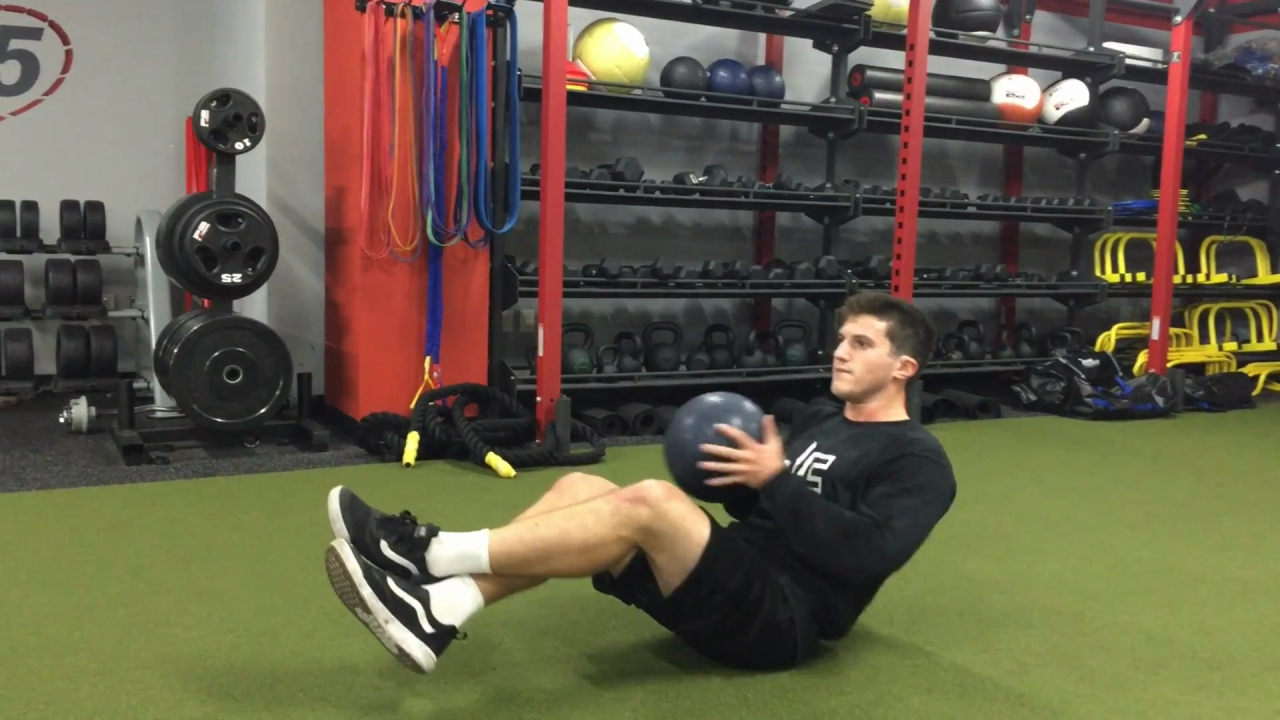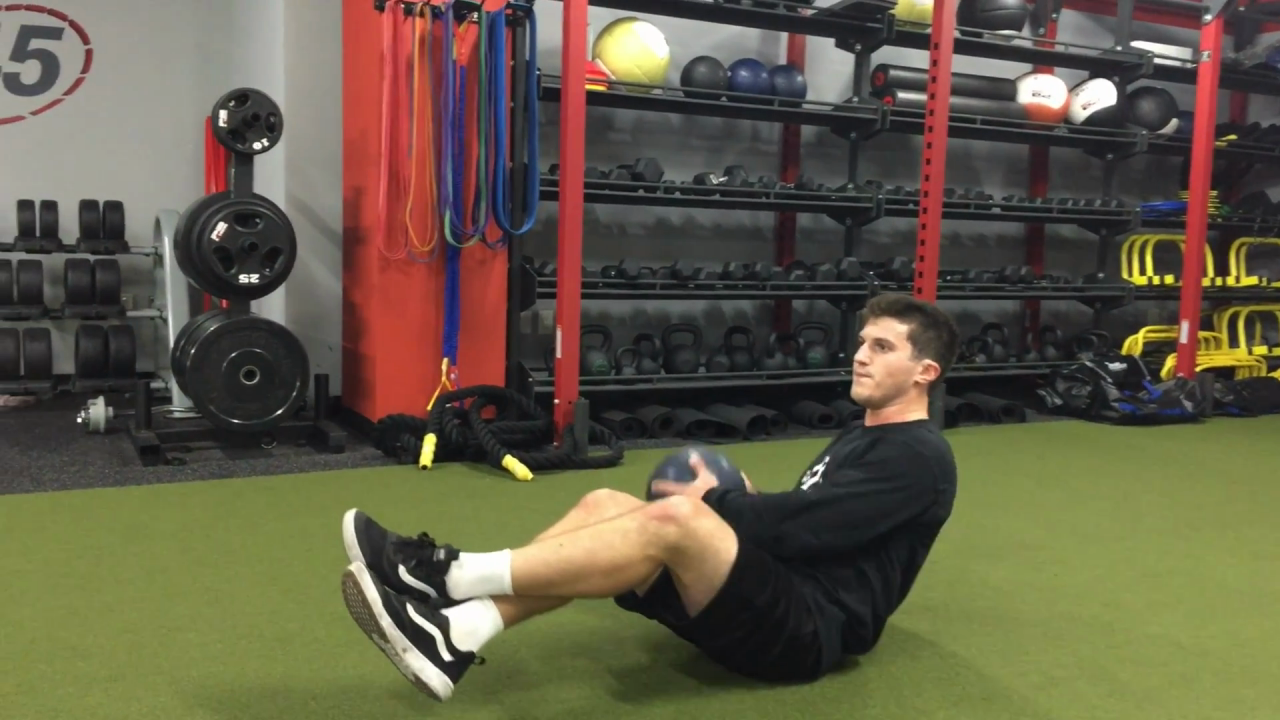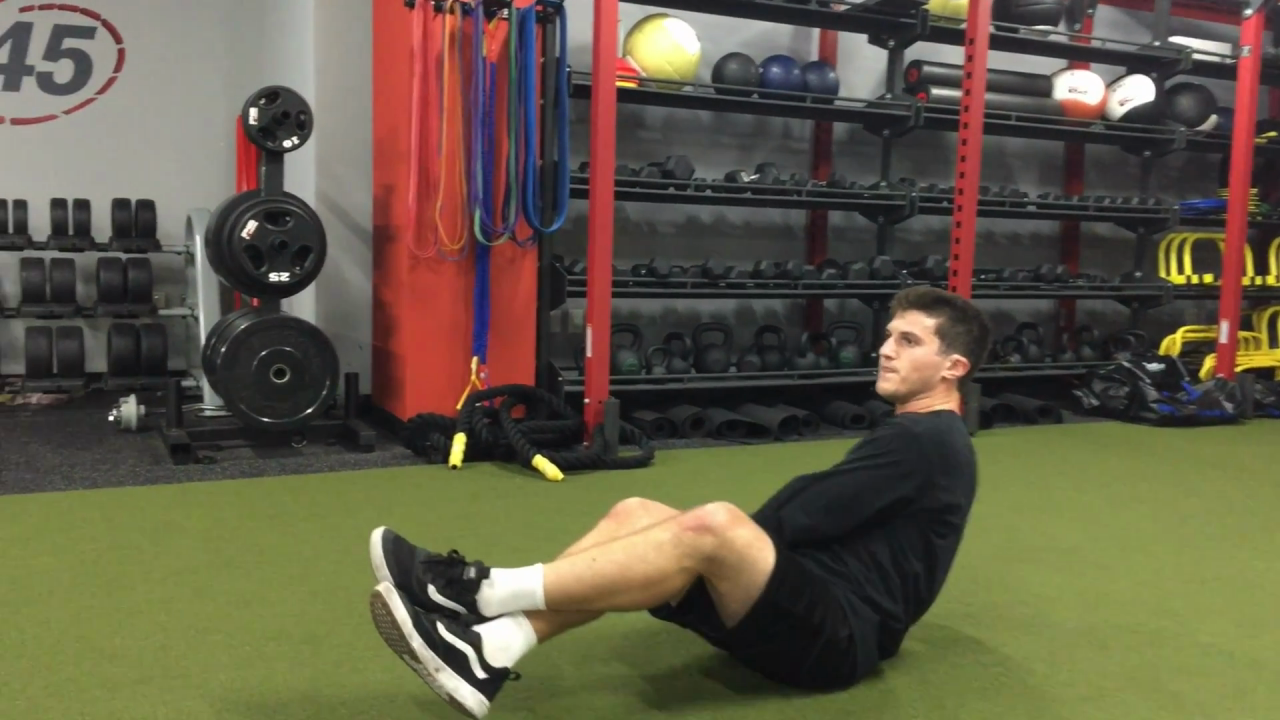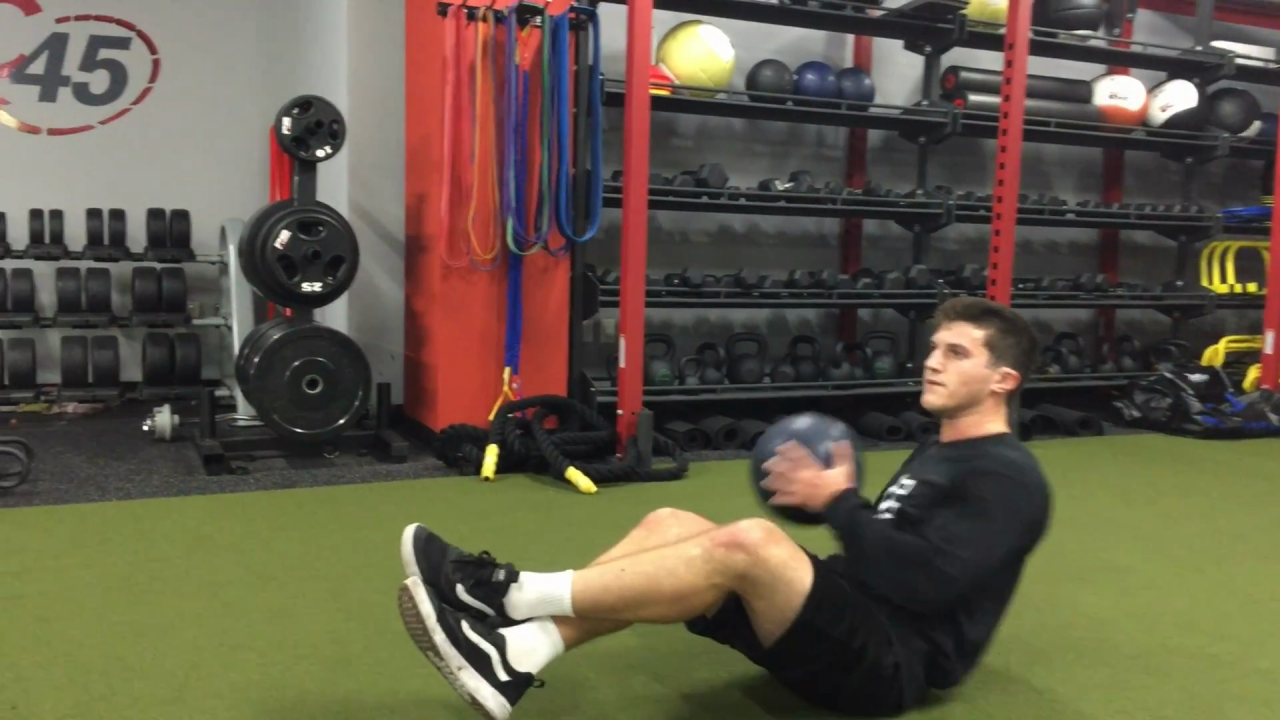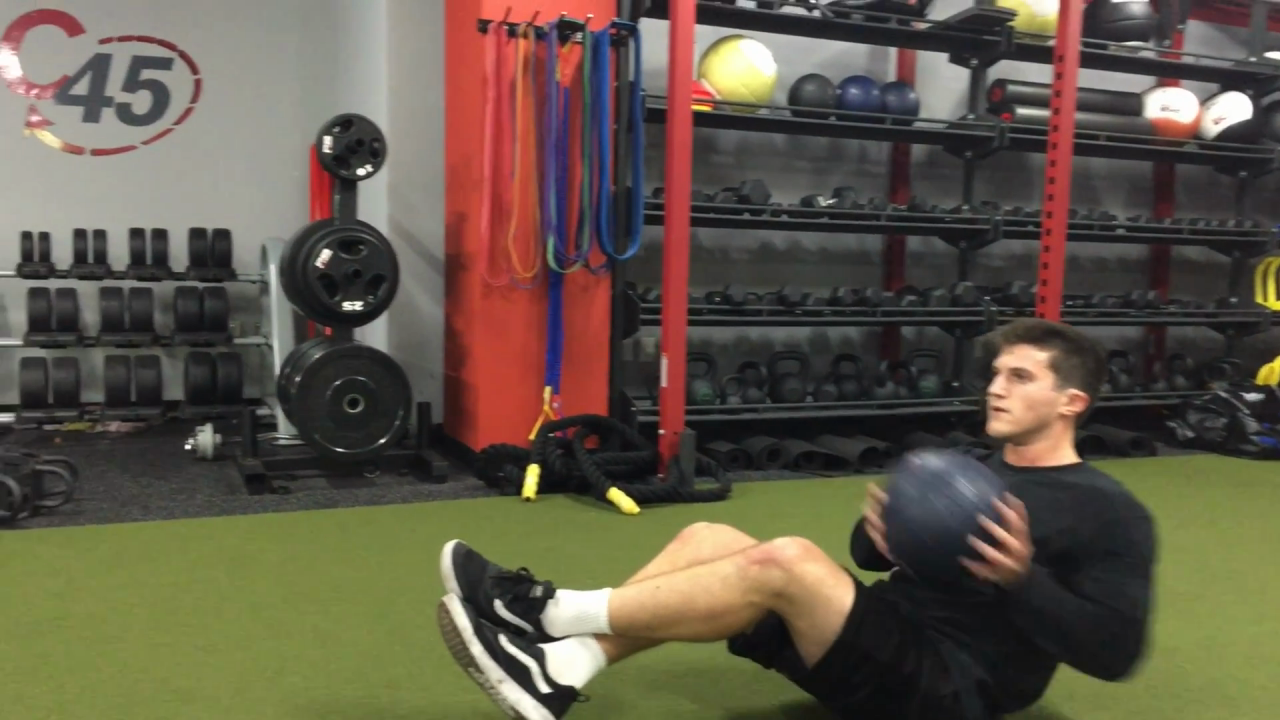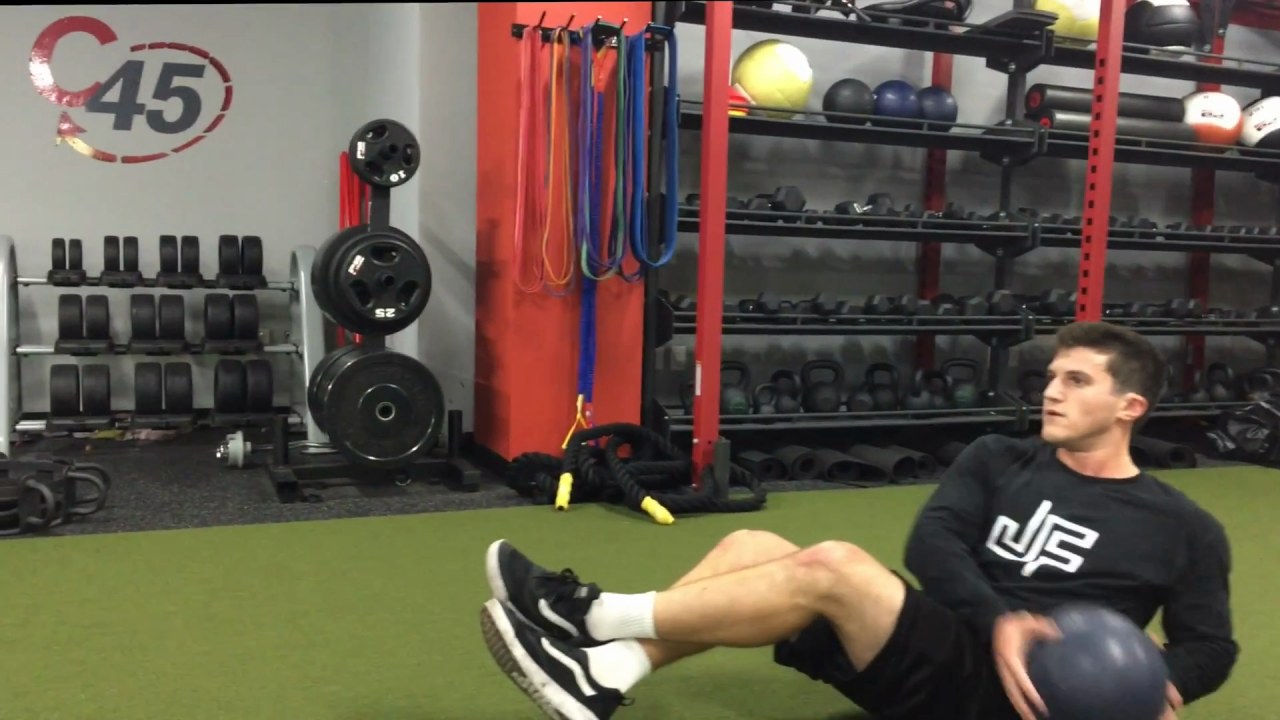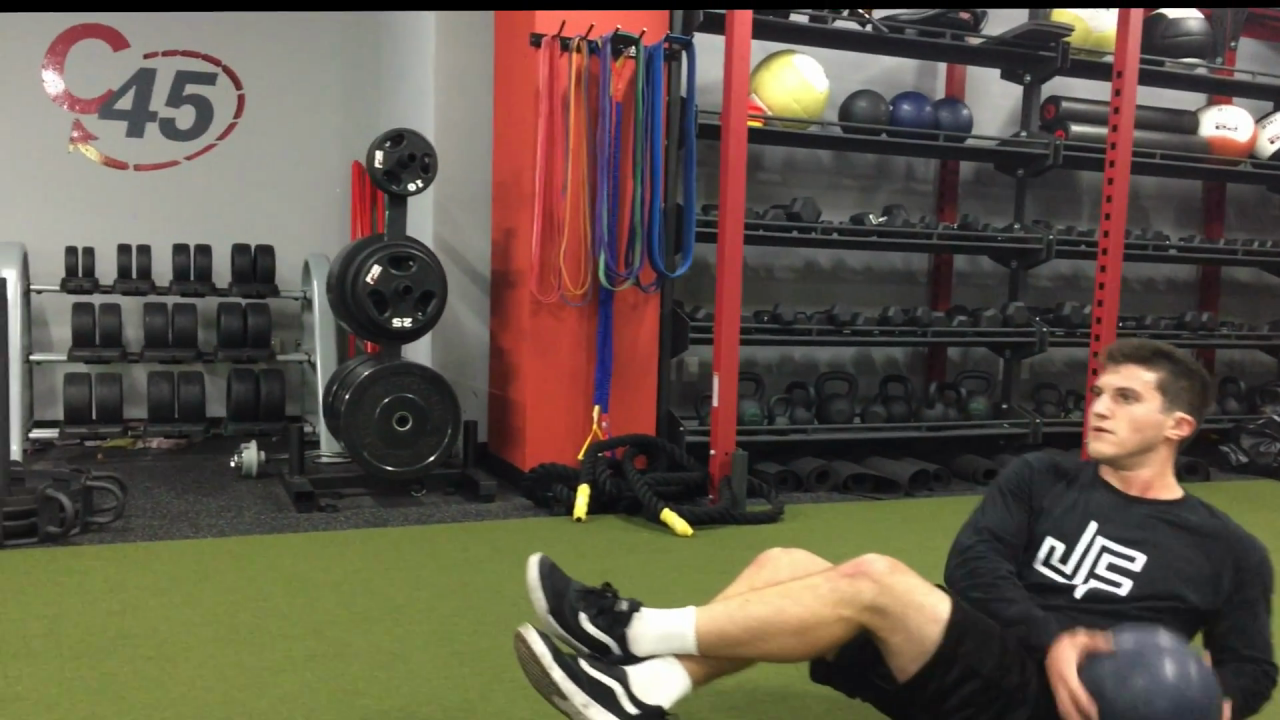
dt=0.3s
person 1, frame 1
left shoulder: (918, 460)
right shoulder: (820, 421)
left elbow: (864, 556)
left wrist: (777, 480)
right wrist: (737, 475)
left hip: (781, 617)
right hip: (737, 580)
left knee: (650, 499)
right knee: (581, 487)
left ankle: (440, 553)
right ankle: (436, 612)
person 1, frame 2
left shoulder: (918, 456)
right shoulder: (860, 435)
left elbow: (808, 527)
left wrist: (718, 502)
right wrist: (743, 506)
left hip: (805, 630)
right hip: (764, 597)
left knee: (678, 516)
right knee: (606, 505)
left ankle: (459, 575)
right ankle: (455, 634)
person 1, frame 3
left shoulder: (928, 440)
right shoulder: (910, 435)
left elbow: (807, 508)
left wrist: (742, 529)
right wrist: (751, 532)
left hip: (839, 633)
right hip: (802, 597)
left knee: (715, 524)
right knee: (637, 514)
left ankle: (490, 590)
right ankle: (487, 652)
person 1, frame 4
left shoulder: (1007, 478)
right shoulder: (939, 453)
left elbow: (926, 583)
left wrist: (841, 504)
right wrist: (837, 497)
left hip: (886, 660)
right hip: (842, 620)
left knee: (751, 540)
right knee: (670, 525)
left ankle: (520, 593)
right ankle: (515, 655)
person 1, frame 5
left shoulder: (1110, 514)
left elbow: (1115, 647)
right elbow: (871, 549)
left wrist: (1022, 579)
right wrist: (879, 524)
right hip: (889, 638)
left knee: (788, 560)
right knee: (708, 539)
left ankle: (558, 612)
person 1, frame 6
left shoulder: (1181, 529)
right shoulder: (1000, 460)
left elbow: (1213, 648)
right elbow: (931, 540)
right wrist: (1000, 618)
right hip: (942, 647)
left knee: (833, 564)
right knee: (749, 549)
left ankle: (602, 616)
person 1, frame 7
right shoulder: (1043, 477)
right elbow: (971, 560)
right wrist: (1049, 636)
left knee: (874, 579)
right knee: (787, 565)
left ankle: (640, 631)
